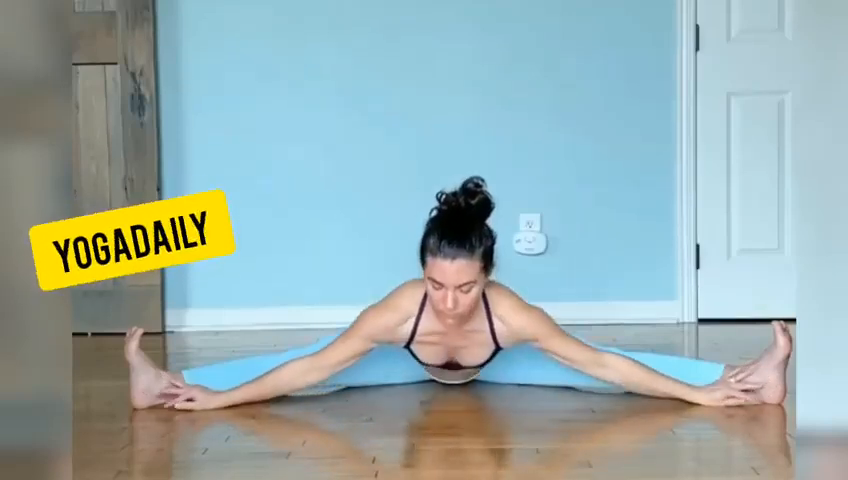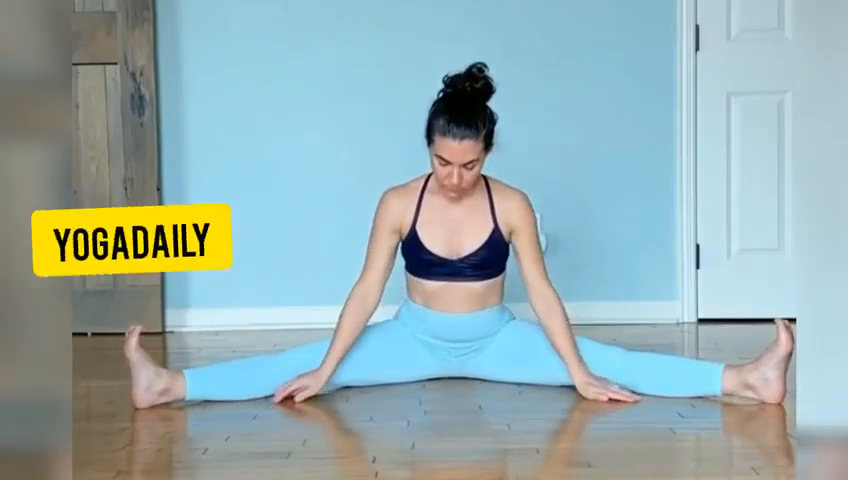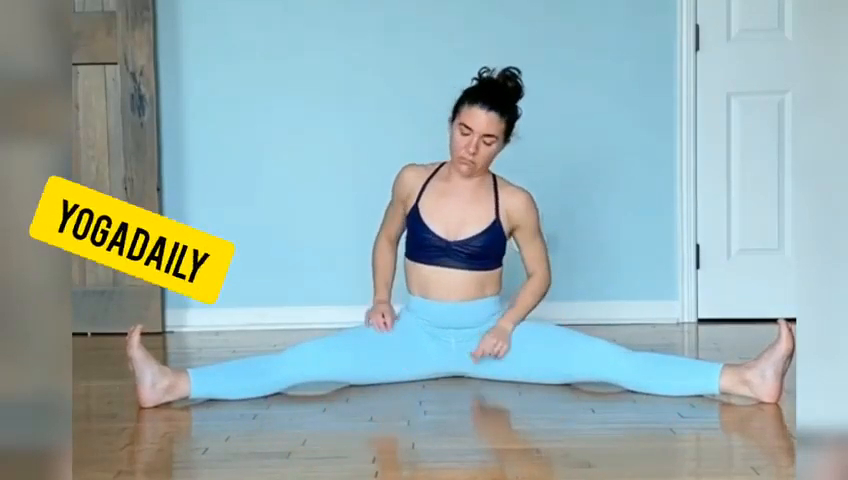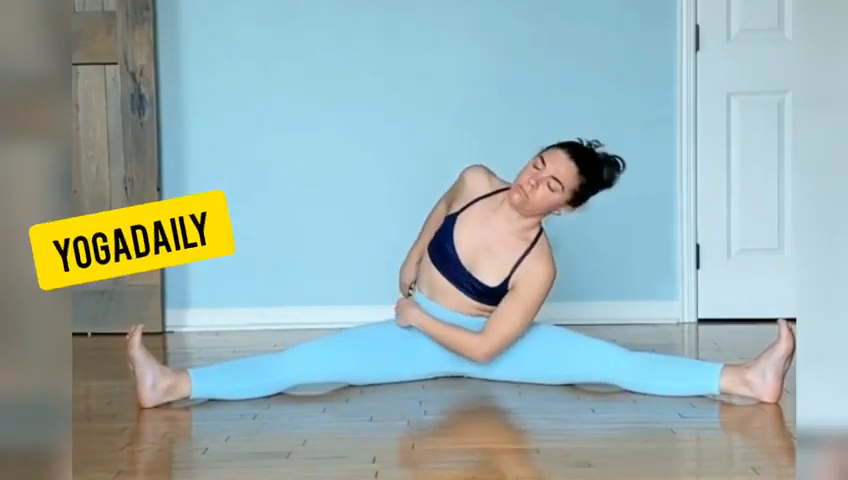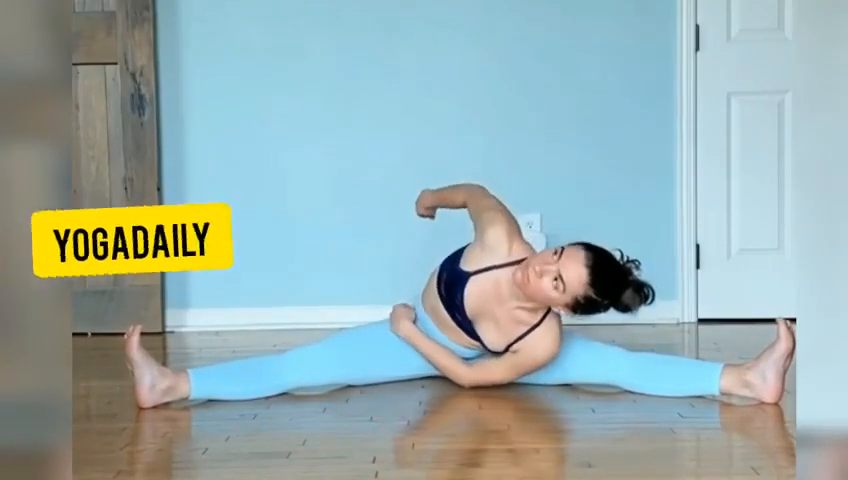
dt=1s
person 1, frame 1
left shoulder: (511, 314)
right shoulder: (398, 311)
left elbow: (604, 362)
right elbow: (305, 367)
left wrist: (700, 394)
right wrist: (218, 398)
left hip: (495, 361)
right hip: (412, 361)
left knee: (585, 366)
right knee: (322, 361)
person 1, frame 2
left shoulder: (511, 205)
right shoulder: (398, 202)
left elbow: (542, 291)
right elbow: (366, 290)
left wrist: (582, 375)
right wrist: (323, 371)
left hip: (494, 340)
right hip: (414, 339)
left knee: (607, 362)
right knee: (300, 365)
left ankle: (744, 379)
right ankle: (170, 384)
person 1, frame 3
left shoulder: (514, 202)
right shoulder: (412, 180)
left elbow: (540, 275)
right elbow: (385, 241)
left wrist: (509, 324)
right wrist: (380, 298)
left hip: (489, 333)
right hip: (416, 332)
left knee: (603, 360)
right knee: (302, 363)
left ankle: (742, 379)
right ankle: (175, 384)
person 1, frame 4
left shoulder: (538, 264)
right shoulder: (477, 181)
left elbow: (486, 349)
left wrist: (418, 319)
right wrist: (412, 260)
left hip: (478, 347)
right hip: (417, 333)
left knee: (608, 362)
right knee: (303, 363)
left ankle: (743, 378)
right ankle: (177, 383)
person 1, frame 5
left shoulder: (544, 342)
right shoulder: (500, 238)
left elbow: (470, 377)
right elbow: (476, 191)
left wrist: (408, 333)
right wrist: (430, 197)
left hip: (466, 358)
right hip: (414, 332)
left knee: (614, 366)
right knee: (302, 366)
right ankle: (174, 384)
